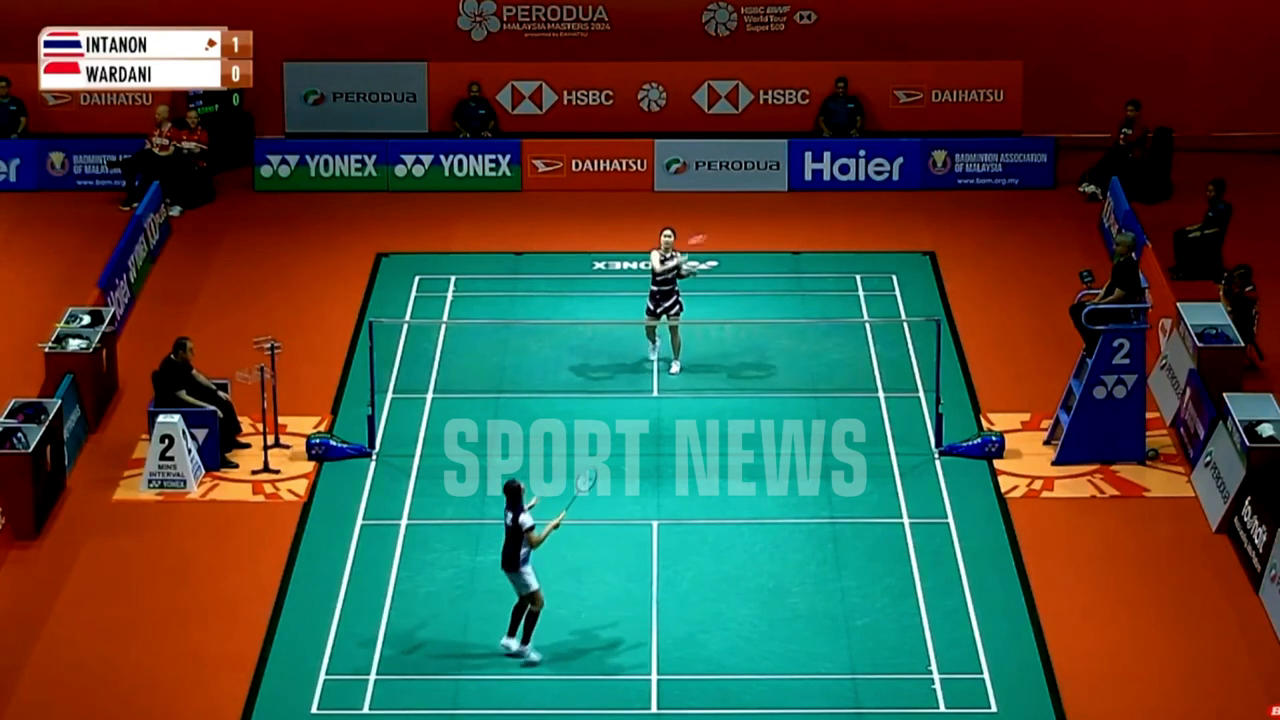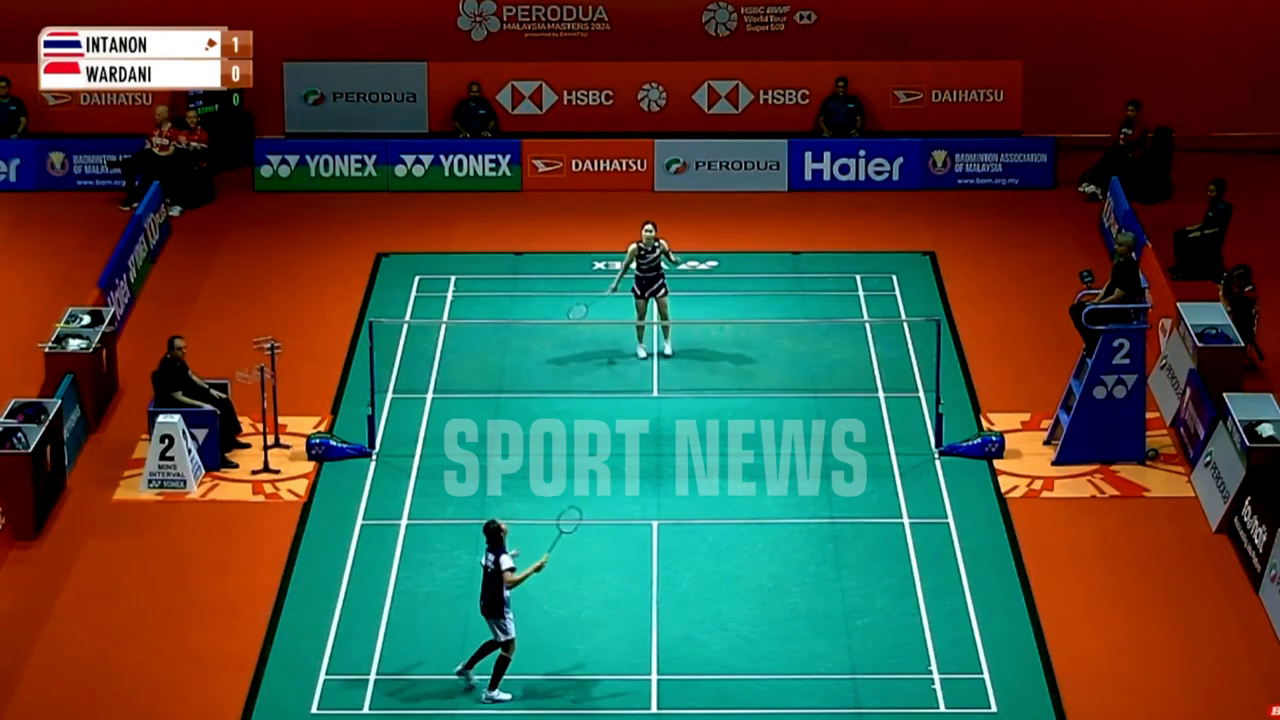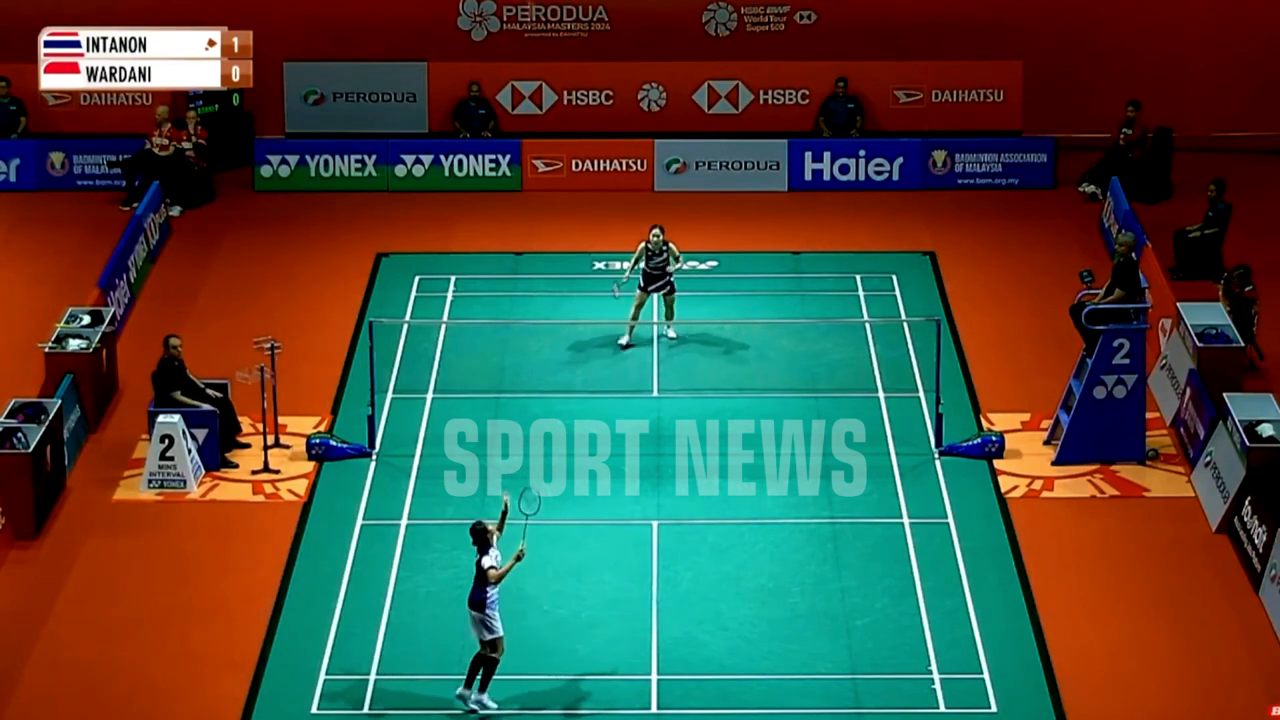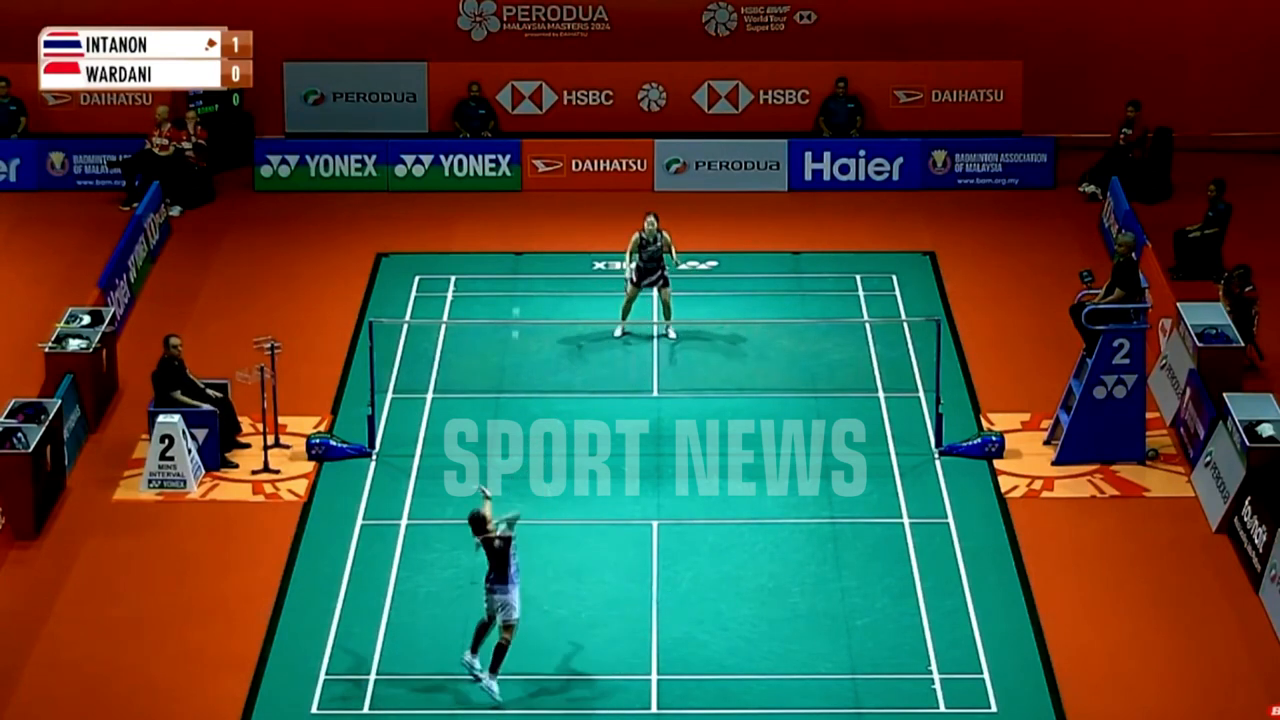
dt=0.5s
person 1, frame 1
left shoulder: (510, 507)
right shoulder: (523, 516)
right elbow: (533, 543)
left wrist: (529, 507)
right wrist: (551, 526)
left hip: (508, 561)
right hip: (518, 564)
left knee: (525, 600)
right knee: (537, 602)
left ankle: (509, 640)
right ankle: (524, 646)
person 1, frame 2
left shoulder: (490, 550)
right shoulder: (504, 557)
right elbow: (510, 582)
right wrist: (532, 570)
left hip: (487, 605)
right hip: (498, 608)
left knee: (496, 642)
right knee: (508, 649)
left ankle: (465, 668)
right ankle: (491, 691)
person 1, frame 3
left shoulder: (489, 544)
right shoulder: (487, 556)
left elbow: (499, 531)
right elbow: (494, 578)
left wrist: (504, 512)
right wrist: (514, 561)
left hip: (477, 605)
right hip: (484, 607)
left knee: (485, 650)
right knee: (497, 650)
left ankle: (466, 690)
right ankle: (480, 694)
person 1, frame 4
left shoulder: (483, 536)
right shoulder: (499, 535)
left elbow: (487, 517)
left wrist: (487, 499)
left hip: (493, 585)
right hip: (505, 589)
left knee: (488, 620)
right knee: (506, 634)
left ankle: (471, 656)
right ankle: (490, 678)
